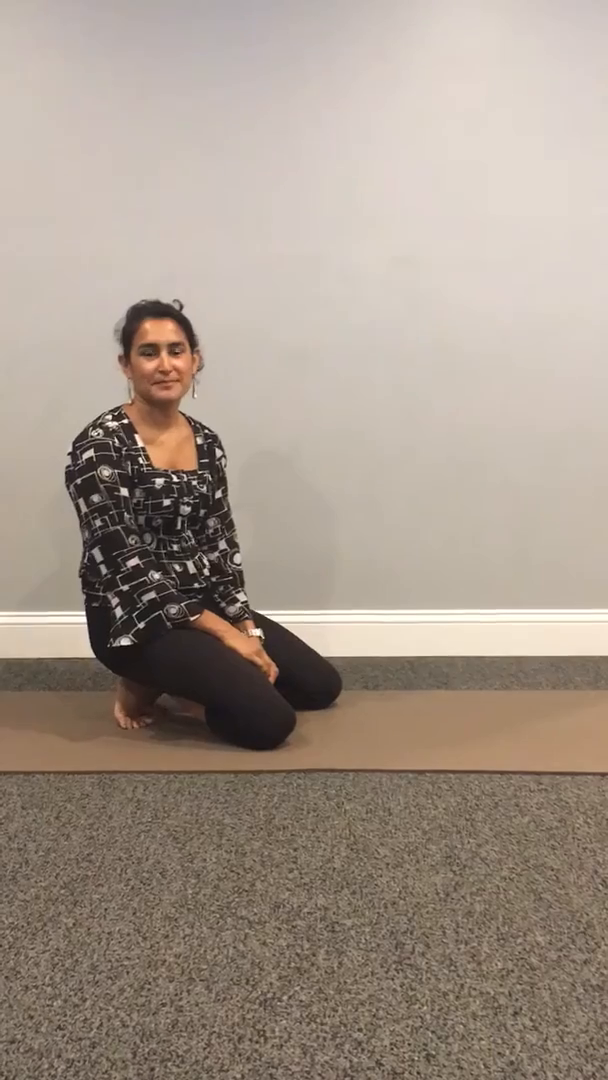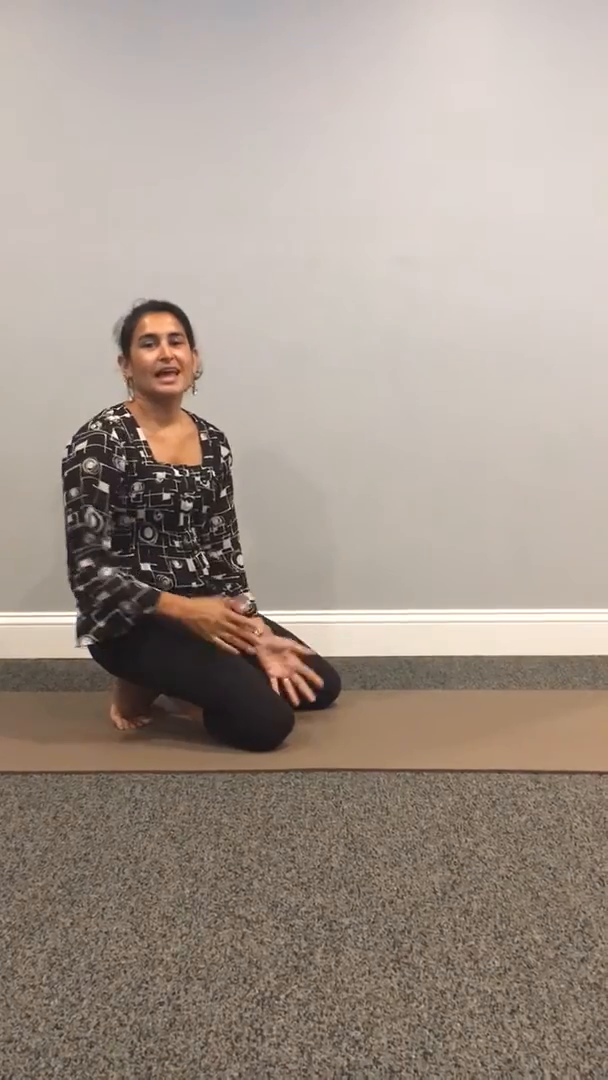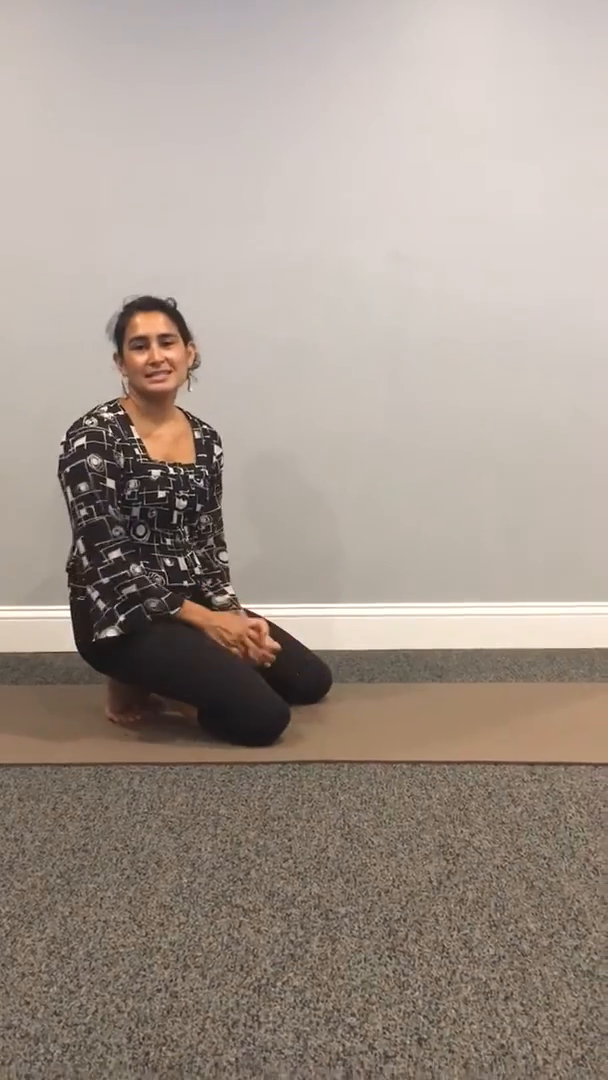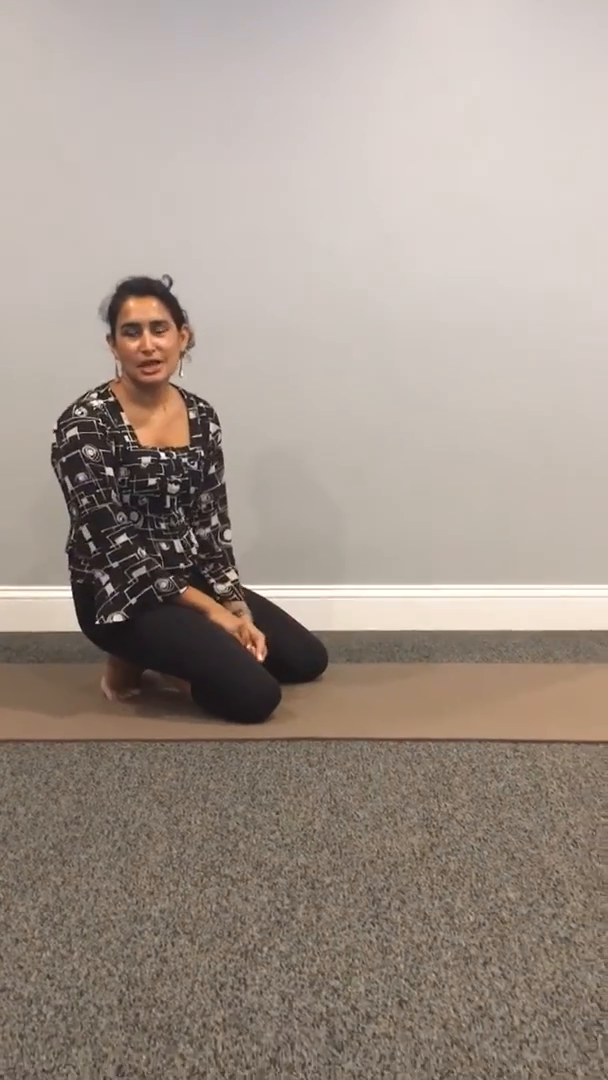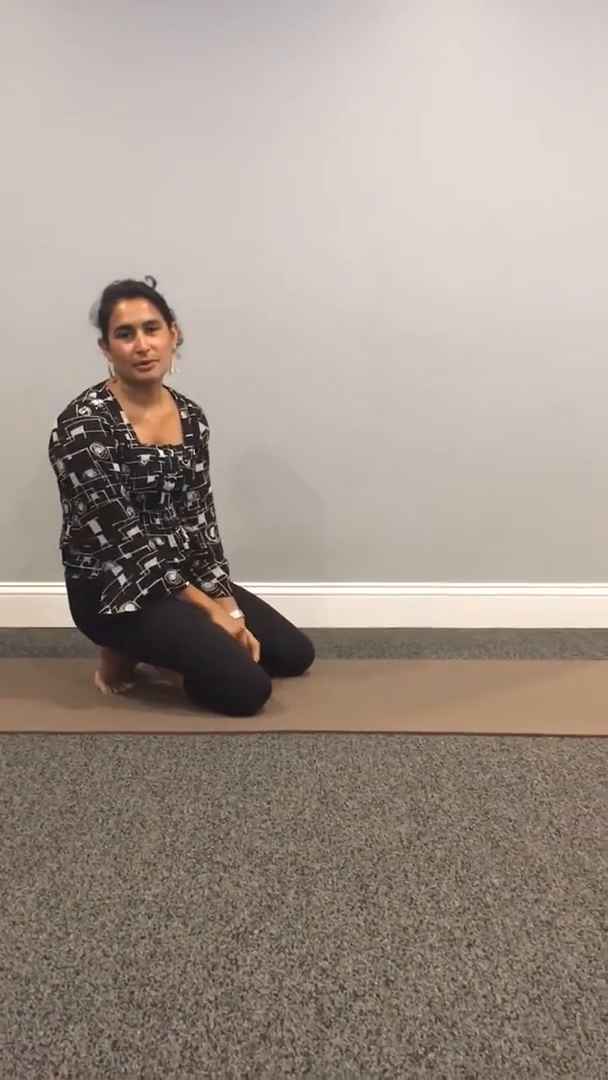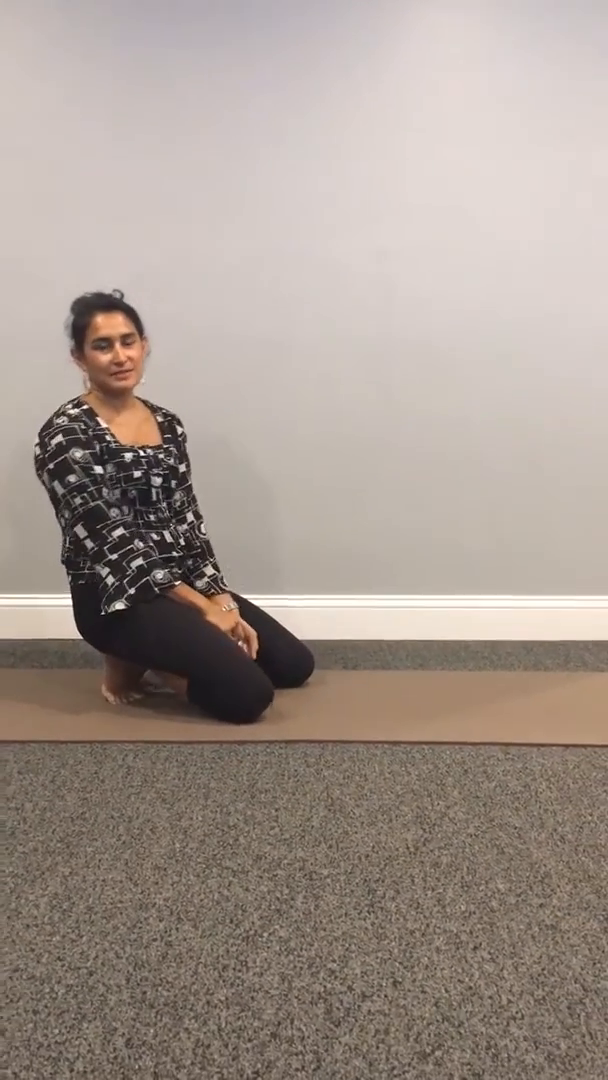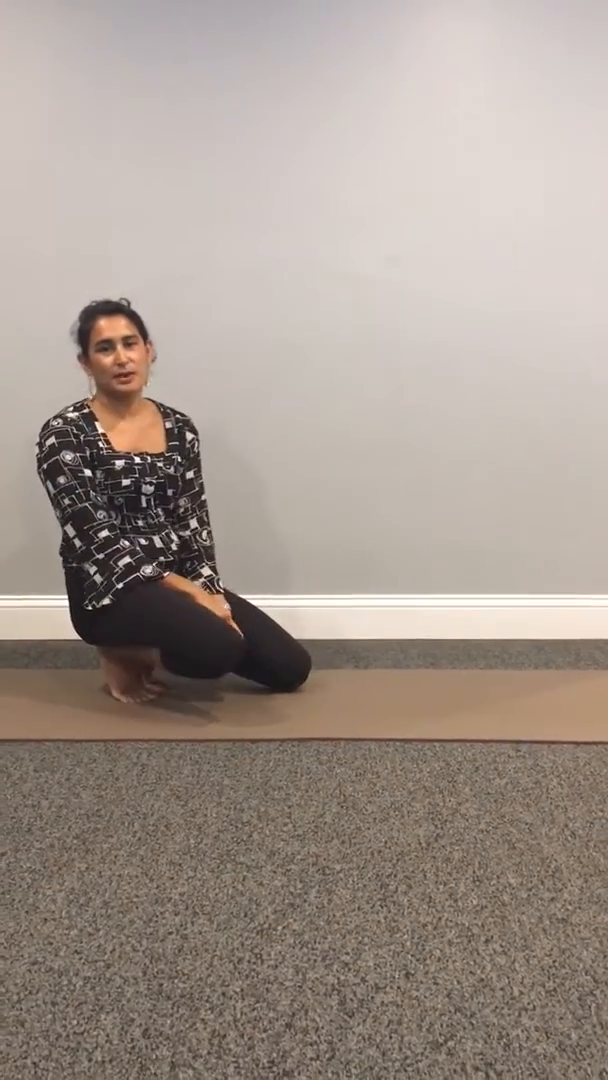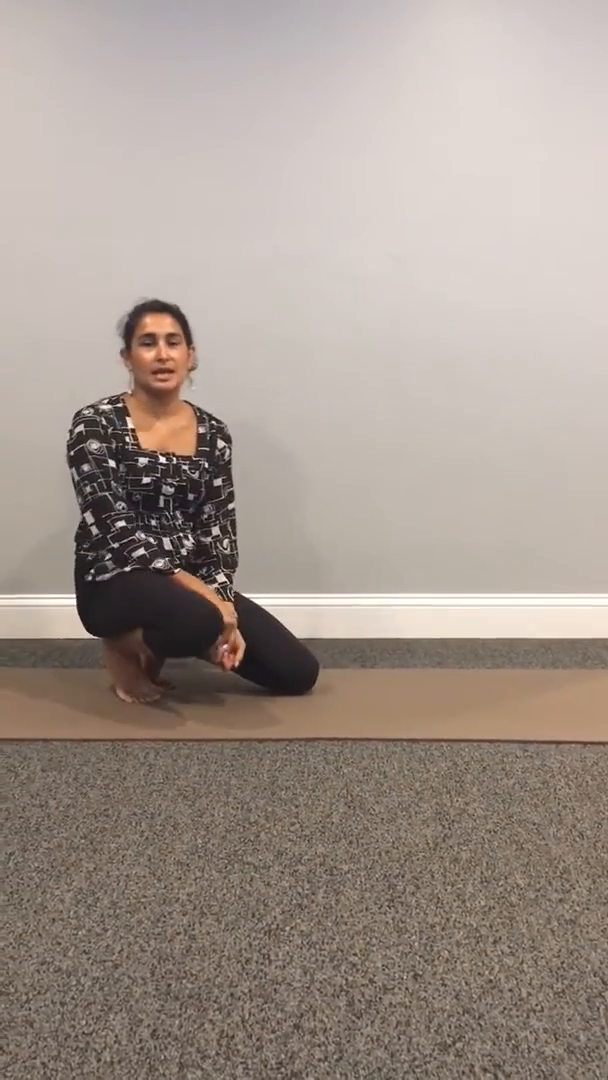
dt=0.5s
person 1, frame 1
left shoulder: (206, 443)
right shoulder: (100, 446)
left elbow: (221, 546)
right elbow: (126, 566)
left wrist: (246, 628)
right wrist: (224, 633)
left hip: (201, 604)
right hip: (133, 619)
left knee: (321, 685)
right knee: (270, 720)
left ankle: (178, 677)
right ankle: (144, 685)
person 1, frame 2
left shoulder: (212, 442)
right shoulder: (100, 441)
left elbow: (223, 548)
right elbow: (88, 564)
left wrist: (258, 632)
right wrist: (181, 610)
left hip: (200, 605)
right hip: (134, 621)
left knee: (319, 687)
right knee: (268, 721)
left ankle: (170, 681)
right ankle: (144, 685)
person 1, frame 3
left shoulder: (204, 439)
right shoulder: (93, 437)
left elbow: (208, 545)
right elbow: (106, 559)
left wrist: (232, 615)
right wrist: (205, 620)
left hip: (190, 602)
right hip: (124, 617)
left knee: (311, 680)
right knee: (264, 717)
left ankle: (167, 678)
right ankle: (137, 682)
person 1, frame 4
left shoulder: (201, 417)
right shoulder: (84, 424)
left elbow: (213, 522)
right elbow: (112, 544)
left wrist: (238, 608)
right wrist: (210, 610)
left hip: (188, 578)
right hip: (119, 595)
left knee: (307, 659)
right knee: (255, 696)
left ankle: (163, 655)
right ankle: (135, 660)
person 1, frame 5
left shoulder: (190, 416)
right shoulder: (84, 424)
left elbow: (199, 520)
right elbow: (122, 539)
left wrist: (229, 608)
right wrist: (210, 610)
left hip: (177, 574)
right hip: (113, 589)
left knee: (295, 654)
right knee: (247, 688)
left ankle: (152, 646)
right ankle: (127, 653)
person 1, frame 6
left shoulder: (167, 423)
right shoulder: (65, 434)
left elbow: (188, 522)
right elbow: (110, 541)
left wrist: (223, 602)
right wrist: (203, 607)
left hip: (181, 583)
right hip: (116, 599)
left knee: (295, 665)
right knee: (248, 694)
left ankle: (159, 654)
right ankle: (130, 660)
person 1, frame 7
left shoulder: (179, 428)
right shoulder: (64, 435)
left elbow: (195, 523)
right elbow: (99, 541)
left wrist: (211, 596)
right wrist: (192, 594)
left hip: (181, 581)
right hip: (109, 591)
left knee: (291, 668)
right knee: (220, 649)
left ankle: (153, 646)
right ankle: (124, 653)
person 1, frame 8
left shoulder: (213, 434)
right shoulder: (95, 425)
left elbow: (219, 529)
right elbow: (115, 530)
left wrist: (221, 606)
right wrist: (206, 603)
left hip: (193, 584)
right hip: (114, 585)
left knee: (298, 673)
right knee: (193, 617)
left ankle: (162, 642)
right ankle: (127, 649)
